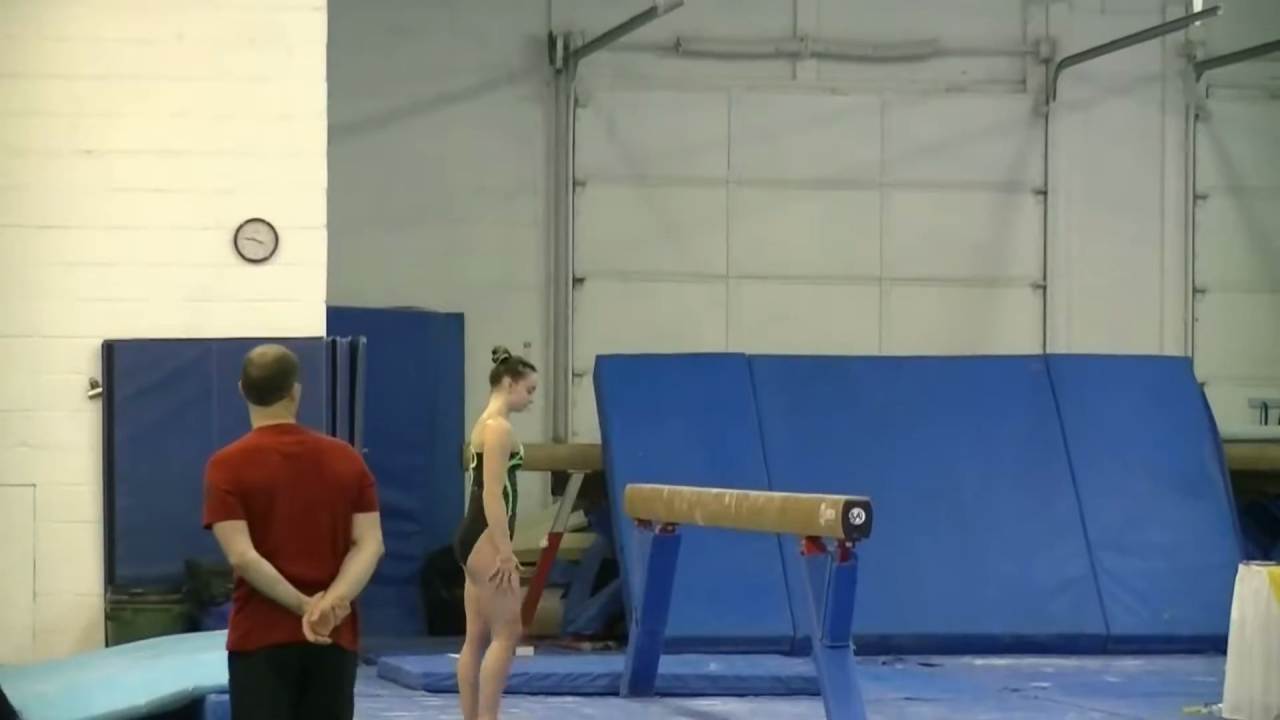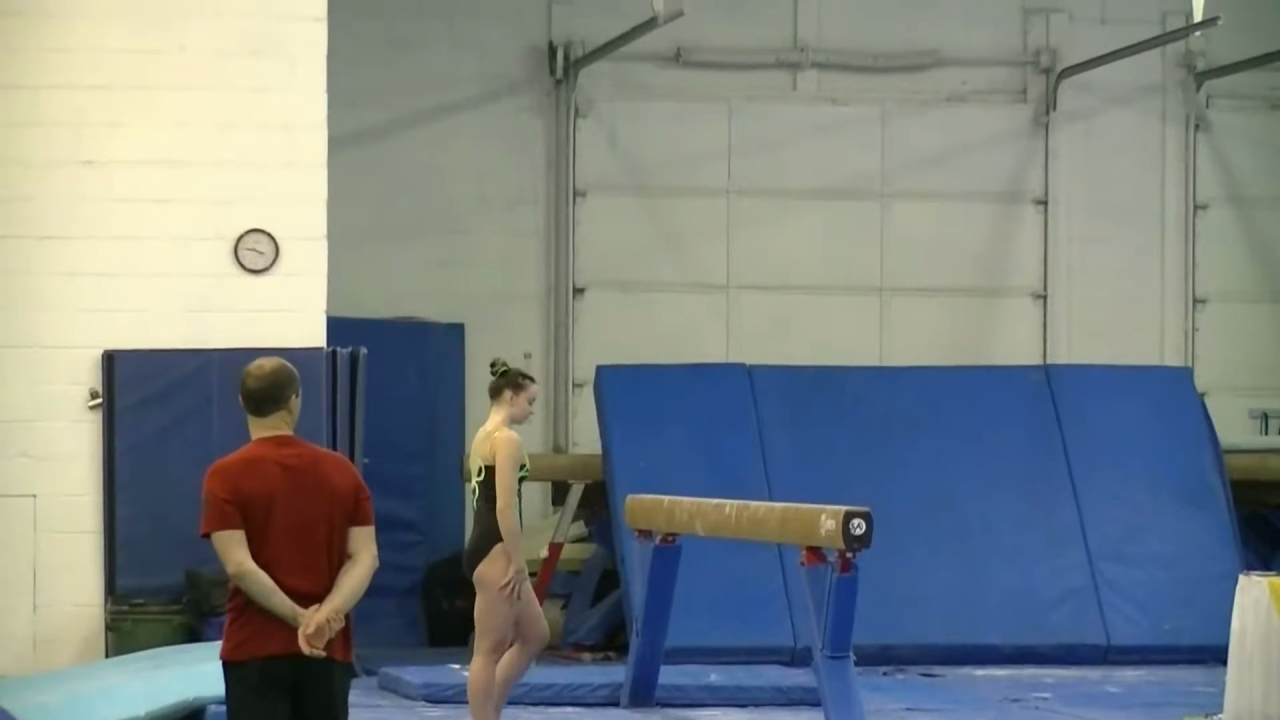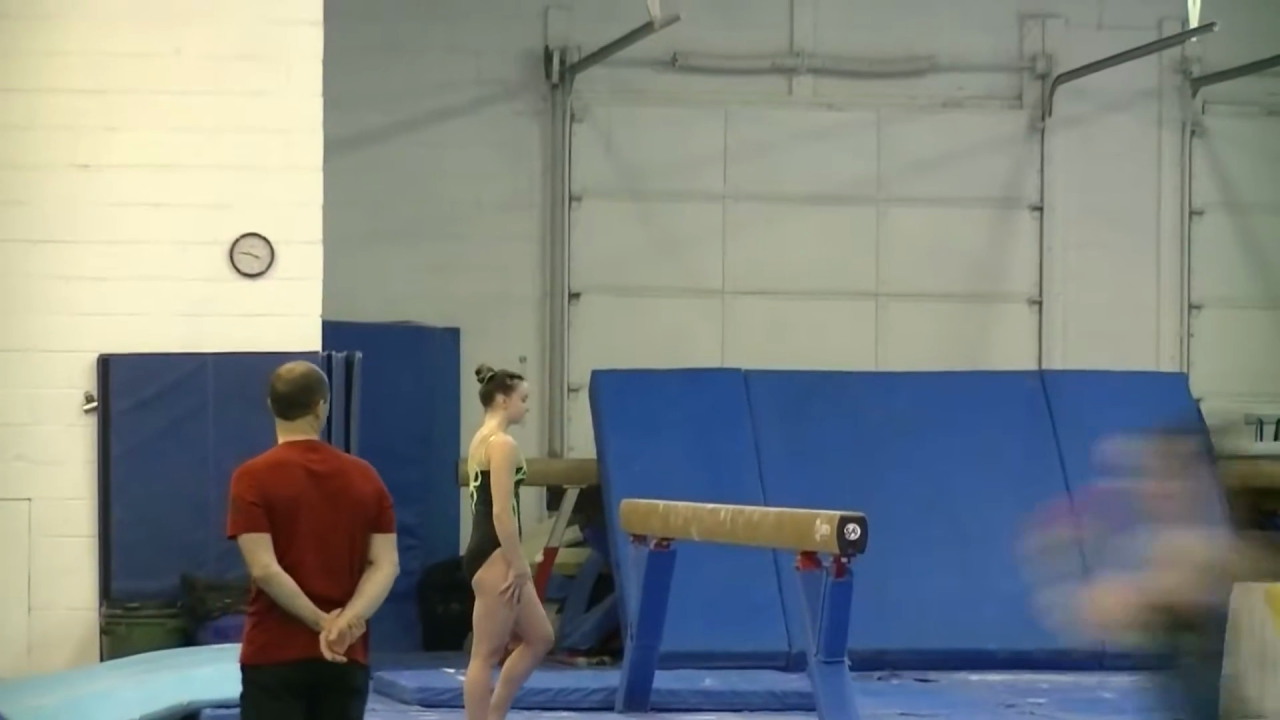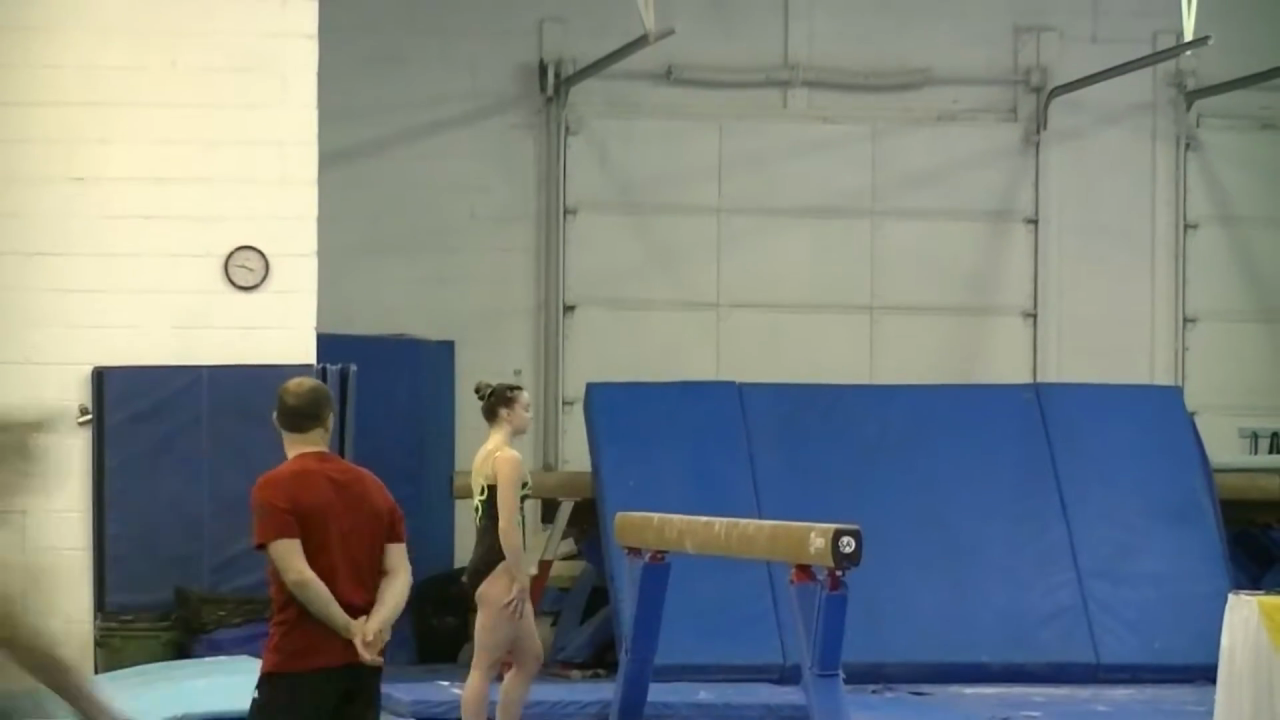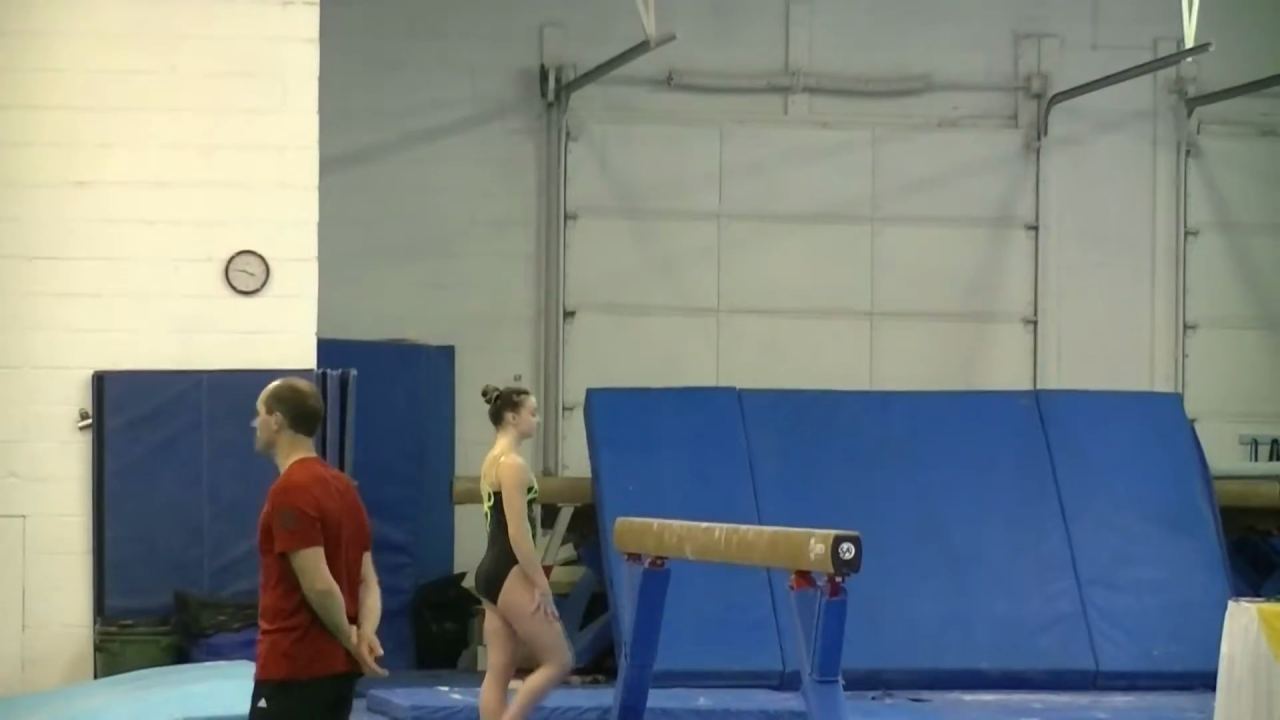
dt=0.4s
person 1, frame 1
left shoulder: (227, 465)
right shoulder: (346, 458)
left elbow: (242, 556)
right elbow: (370, 543)
left wrist: (304, 606)
right wrist: (334, 601)
left hip: (261, 640)
right hip: (335, 638)
person 1, frame 2
left shoulder: (226, 475)
right shoulder: (342, 471)
left elbow: (239, 566)
right elbow: (365, 558)
left wrist: (299, 618)
right wrist: (328, 614)
left hip: (256, 650)
right hip: (329, 649)
person 1, frame 3
left shoulder: (253, 478)
right shoulder: (365, 477)
left elbow: (264, 569)
right elbow: (385, 564)
left wrist: (321, 622)
right wrist: (348, 620)
left hip: (275, 654)
right hip: (347, 654)
person 1, frame 4
left shoulder: (274, 488)
right shoulder: (372, 486)
left elbow: (297, 576)
right elbow: (399, 573)
left wrist: (348, 629)
right wrist: (373, 627)
left hip: (299, 662)
right hip: (361, 664)
person 1, frame 5
left shoulder: (290, 490)
right shoulder: (343, 487)
left elbow: (319, 585)
right elbow: (367, 579)
left wrist: (348, 640)
right wrist: (365, 634)
left hip: (295, 666)
right hip: (338, 664)
person 2, frame 1
left shoulder: (486, 424)
right shoulder: (499, 427)
right elbow: (492, 494)
right wrist: (505, 551)
left hip: (476, 537)
right hip: (485, 539)
left knee: (478, 636)
right knee: (507, 632)
person 2, frame 2
left shoulder: (483, 435)
right shoulder: (507, 439)
right elbow: (505, 507)
right wrist: (517, 562)
left hip: (487, 547)
right hip: (495, 551)
left knee: (535, 635)
right knee: (489, 650)
person 2, frame 3
left shoulder: (481, 440)
right shoulder: (502, 443)
right elbow: (502, 511)
right wrist: (517, 566)
left hip: (489, 552)
right hip: (495, 556)
left knee: (540, 637)
right knee: (486, 653)
person 2, frame 4
left shoulder: (485, 454)
right shoulder: (508, 458)
right elbow: (508, 527)
right wrist: (520, 580)
left hip: (490, 566)
right hip: (498, 571)
left knee: (529, 657)
right knee: (485, 666)
person 2, frame 5
left shoulder: (494, 459)
right shoulder: (512, 463)
right elbow: (518, 533)
right wrist: (541, 584)
left hip: (492, 571)
right hip: (510, 574)
left knee: (499, 671)
right knee: (558, 661)
